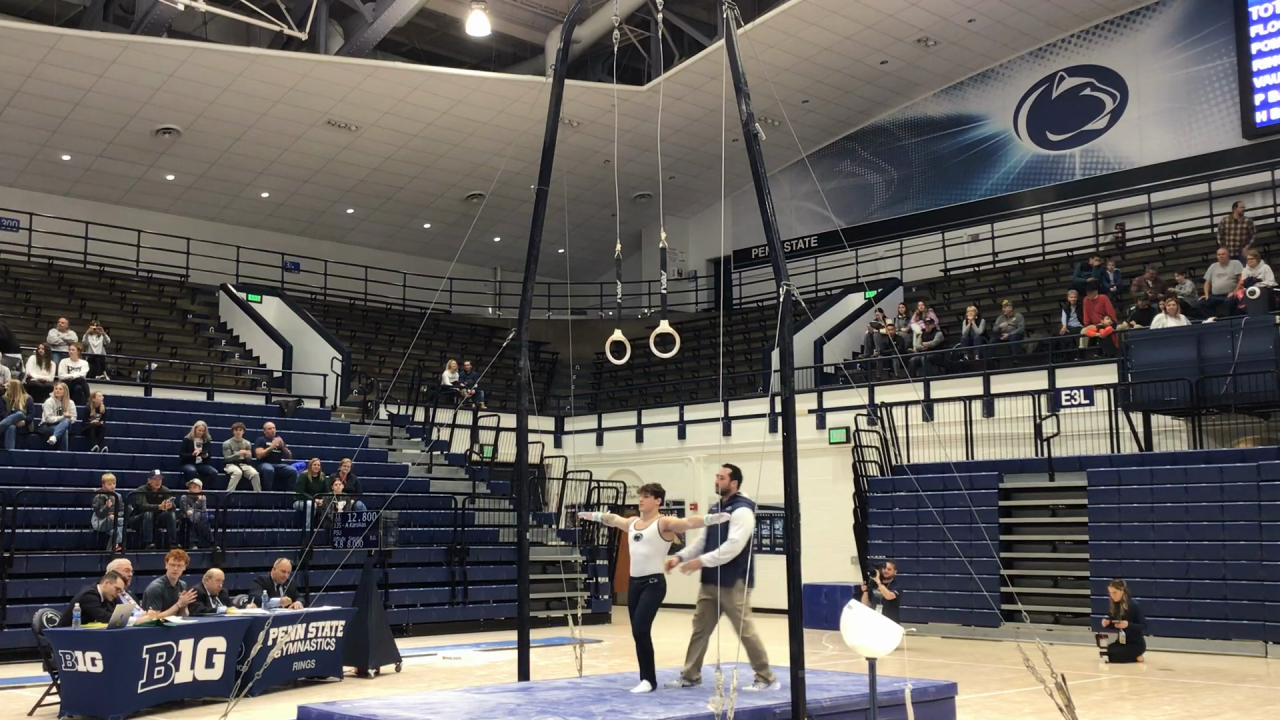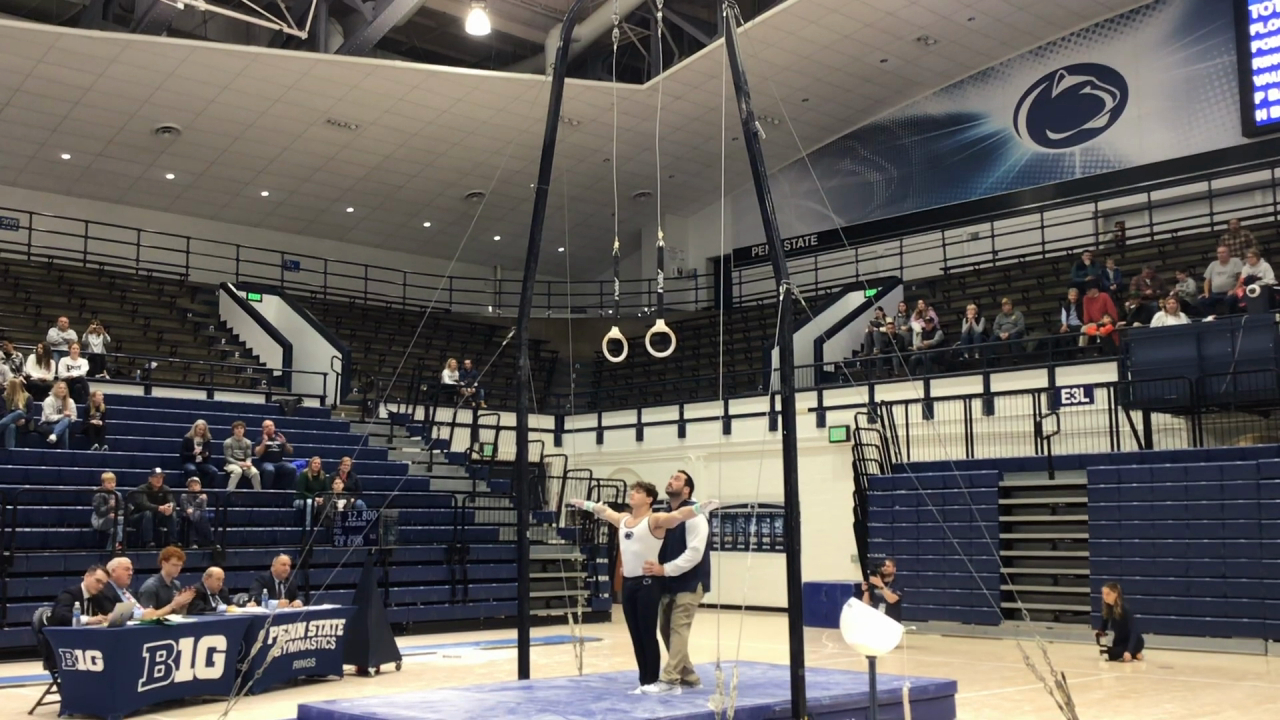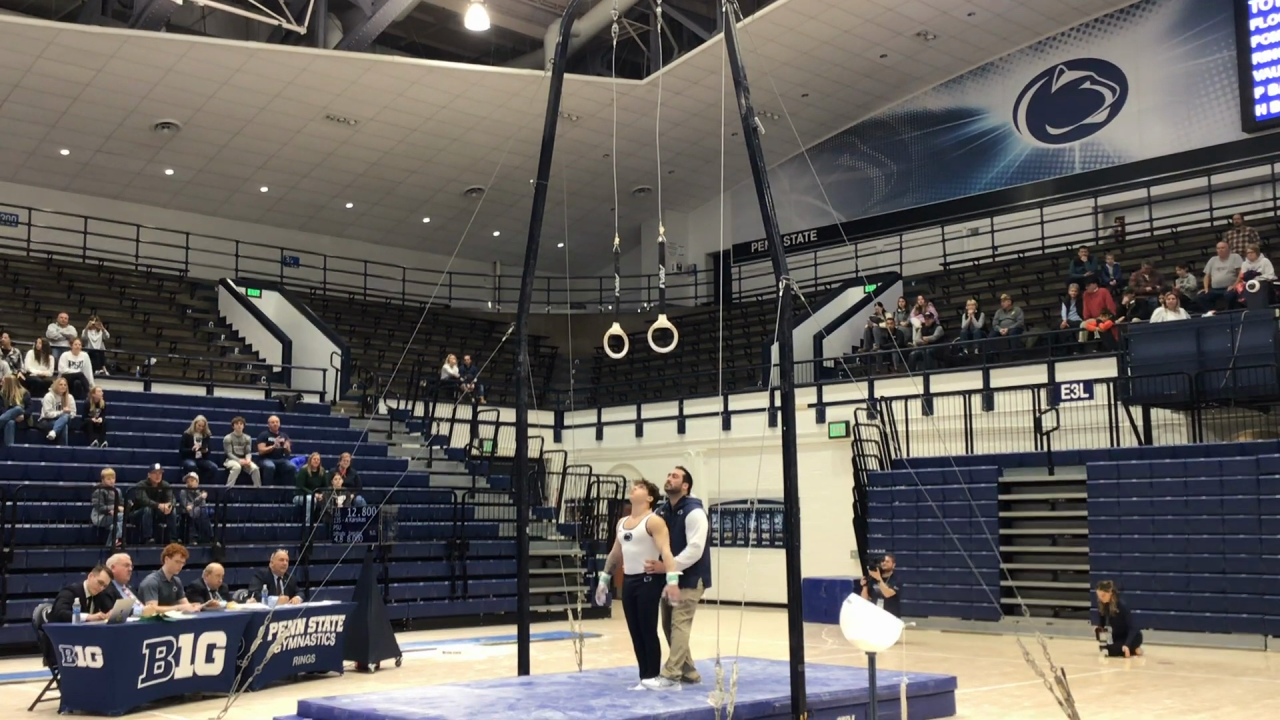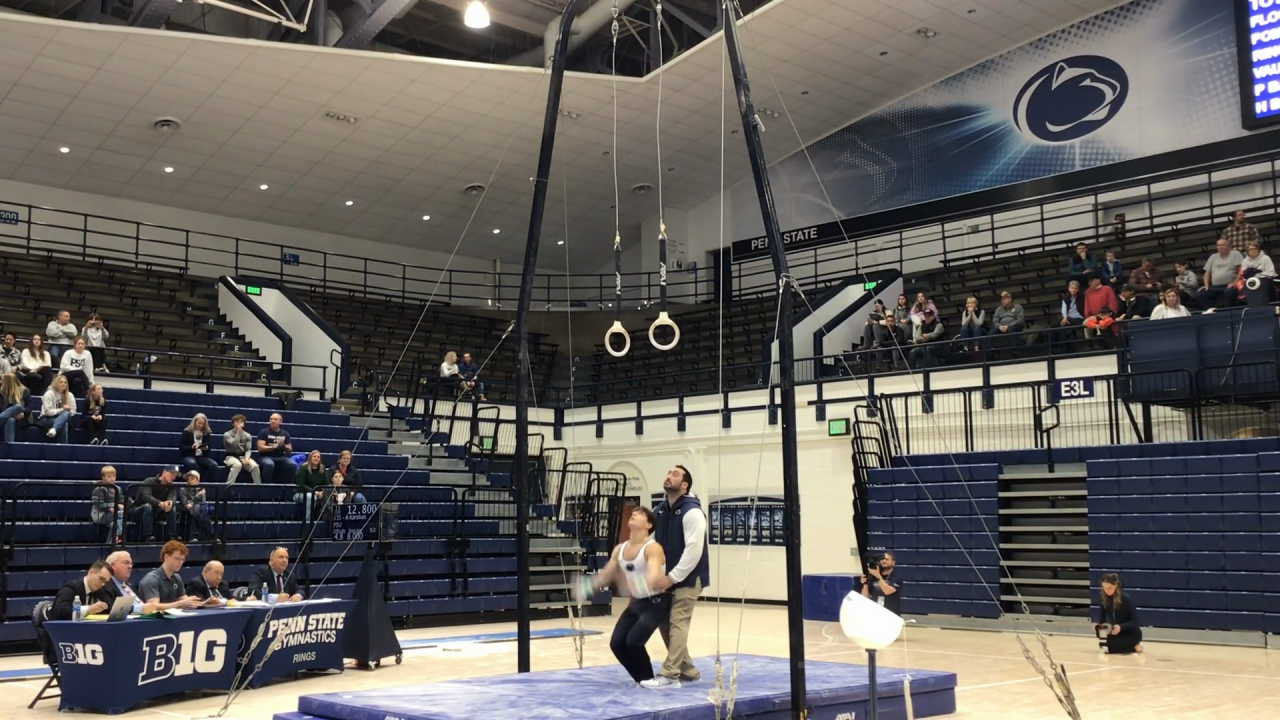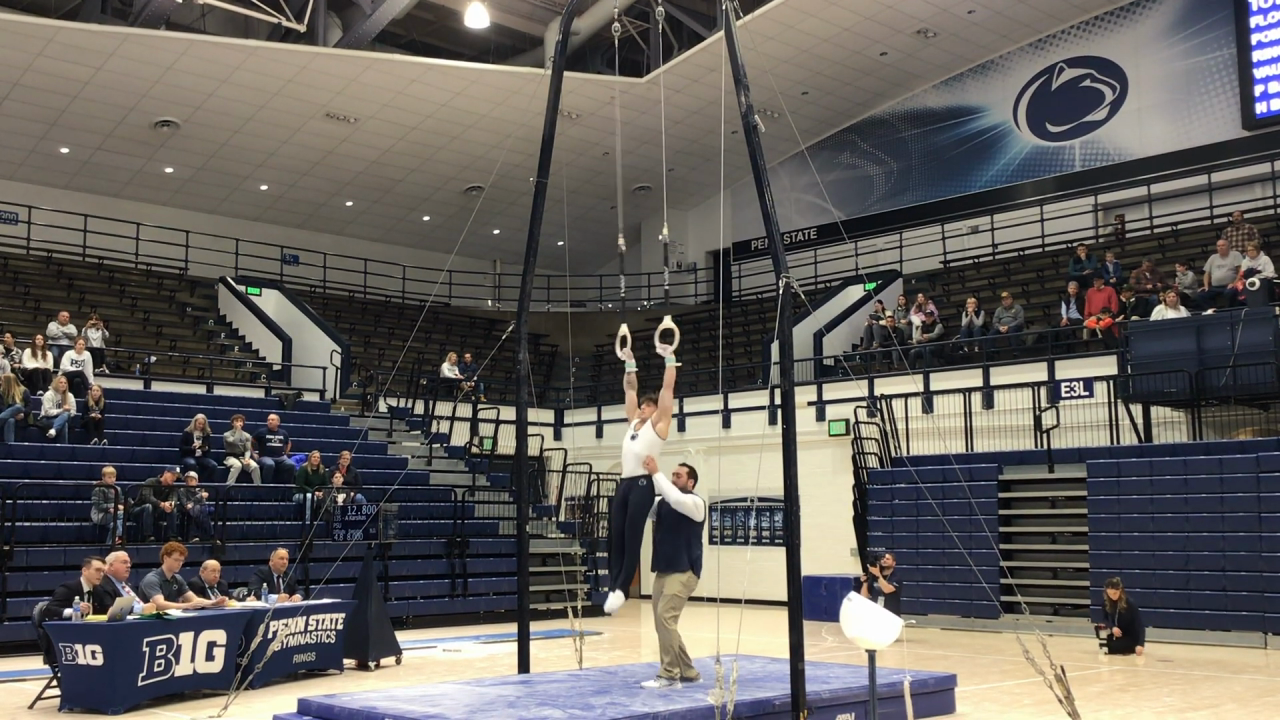
dt=1s
person 1, frame 1
left shoulder: (741, 511)
right shoulder: (716, 509)
left elbow: (732, 547)
right elbow: (703, 540)
left wrist: (701, 561)
right wrist: (680, 557)
left hip: (734, 580)
right hip: (712, 580)
left knee: (744, 629)
right knee: (700, 626)
left ankle: (766, 678)
right ankle: (690, 676)
person 1, frame 2
left shoulder: (693, 516)
left elbow: (694, 554)
right elbow: (657, 548)
left wrist: (664, 569)
right wrist: (649, 566)
left hip: (690, 583)
right hip: (669, 584)
left knee: (678, 629)
right knee: (666, 628)
left ankle: (670, 680)
right ankle: (688, 676)
person 1, frame 3
left shoulder: (694, 512)
right shoulder: (662, 511)
left elbow: (695, 550)
right wrist: (649, 562)
left hip: (689, 579)
left knee: (679, 626)
right knee: (669, 626)
left ankle: (671, 676)
right ankle: (688, 672)
person 1, frame 4
left shoulder: (691, 512)
right shoulder: (660, 510)
left elbow: (694, 550)
right elbow: (655, 543)
left wrist: (672, 577)
left hip: (688, 578)
right hip: (669, 578)
left knee: (678, 624)
right knee: (666, 625)
left ankle: (669, 675)
right ankle: (687, 670)
person 1, frame 5
left shoulder: (695, 503)
right shoulder: (661, 504)
left elbow: (675, 498)
left wrist: (656, 473)
left hip: (683, 572)
right hip: (663, 572)
left knee: (665, 619)
right knee: (663, 624)
left ankle: (668, 676)
right ankle: (688, 672)
person 2, frame 1
left shoulder: (664, 523)
right shoulder: (632, 523)
left elbow: (688, 523)
right elbow: (612, 518)
left wrist: (713, 518)
right wrist: (593, 515)
left hip: (653, 583)
right hip: (634, 582)
left knee: (641, 629)
right knee: (638, 632)
left ankle: (648, 680)
right ankle: (646, 680)
person 2, frame 2
left shoulder: (655, 520)
right shoulder: (622, 519)
left elbow: (678, 515)
right elbow: (604, 511)
left wrist: (700, 508)
right wrist: (586, 505)
left hip: (647, 583)
right hip: (628, 583)
left knee: (648, 635)
right knee: (636, 636)
left ankle: (652, 682)
right ankle: (644, 682)
person 2, frame 3
left shoulder: (653, 521)
right shoulder: (622, 522)
left elbow: (665, 551)
right elbow: (615, 553)
left wrist: (672, 581)
right wrist: (603, 580)
left hip: (648, 581)
right hip: (629, 581)
left knee: (648, 631)
right knee: (635, 632)
left ankle: (653, 677)
right ankle: (644, 677)
person 2, frame 4
left shoulder: (652, 548)
right shoulder: (620, 549)
left elbow: (655, 573)
right elbow: (606, 574)
left wrist: (642, 583)
right wrist: (589, 586)
left hip: (656, 603)
right hip: (636, 603)
left knee: (634, 641)
right knee: (617, 643)
left ankle: (648, 678)
right ankle: (642, 677)
person 2, frame 5
left shoulder: (659, 423)
right shoulder: (634, 421)
left elbow: (668, 387)
right elbow: (630, 389)
left wrist: (670, 358)
right wrist: (629, 363)
left hip: (642, 485)
right hip: (623, 485)
left knee: (632, 539)
right knee: (615, 538)
left ankle: (621, 589)
right ankle: (614, 586)
